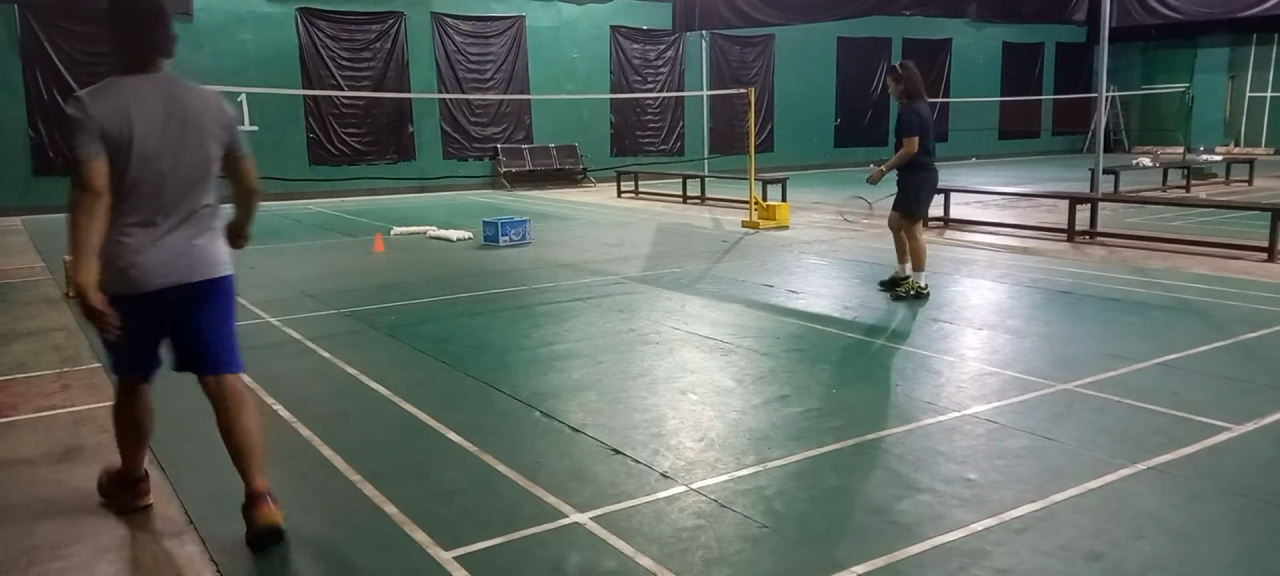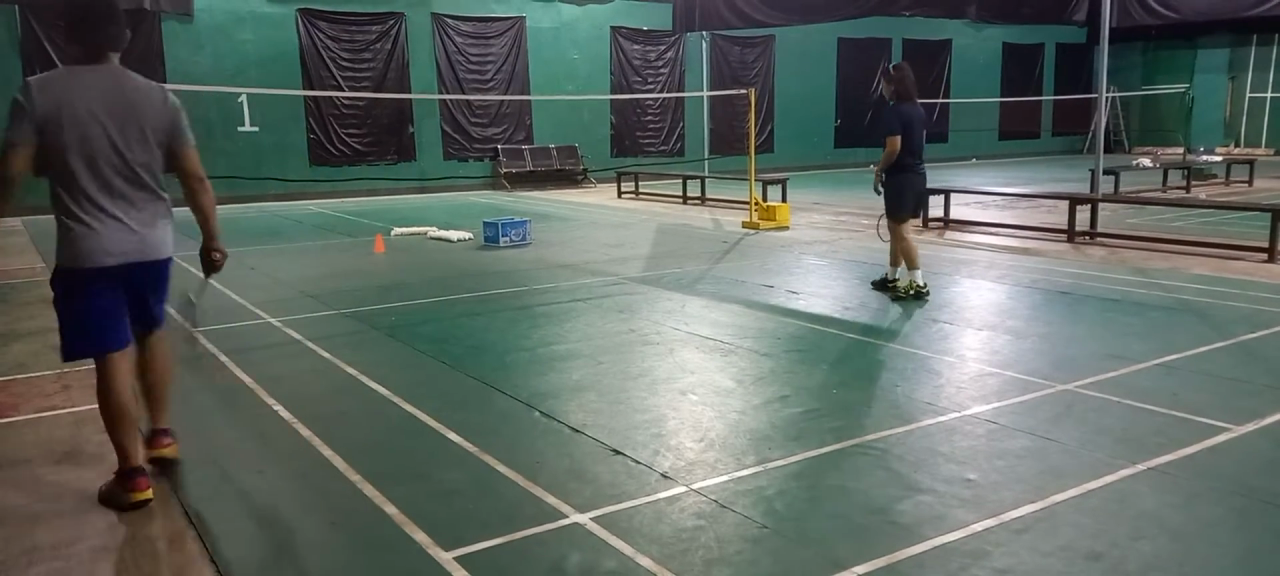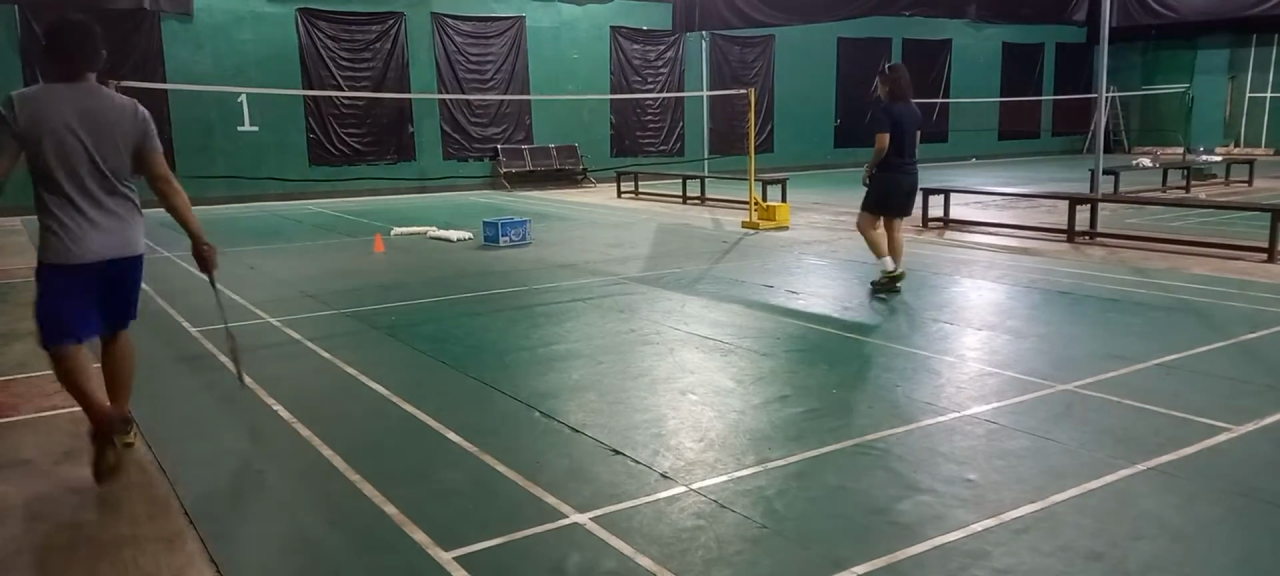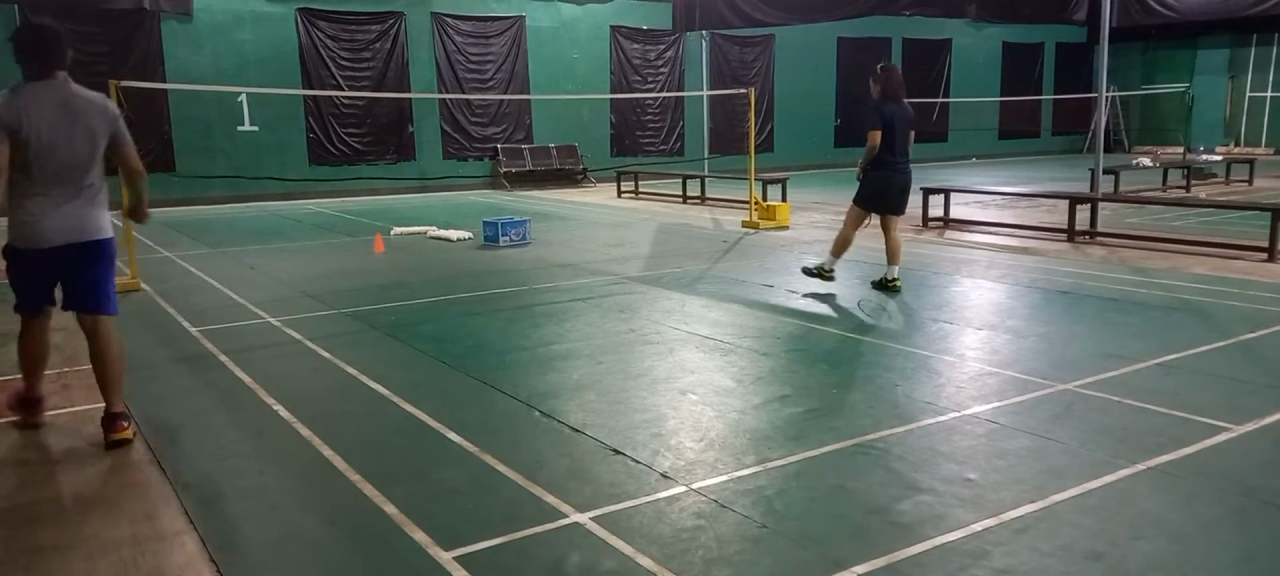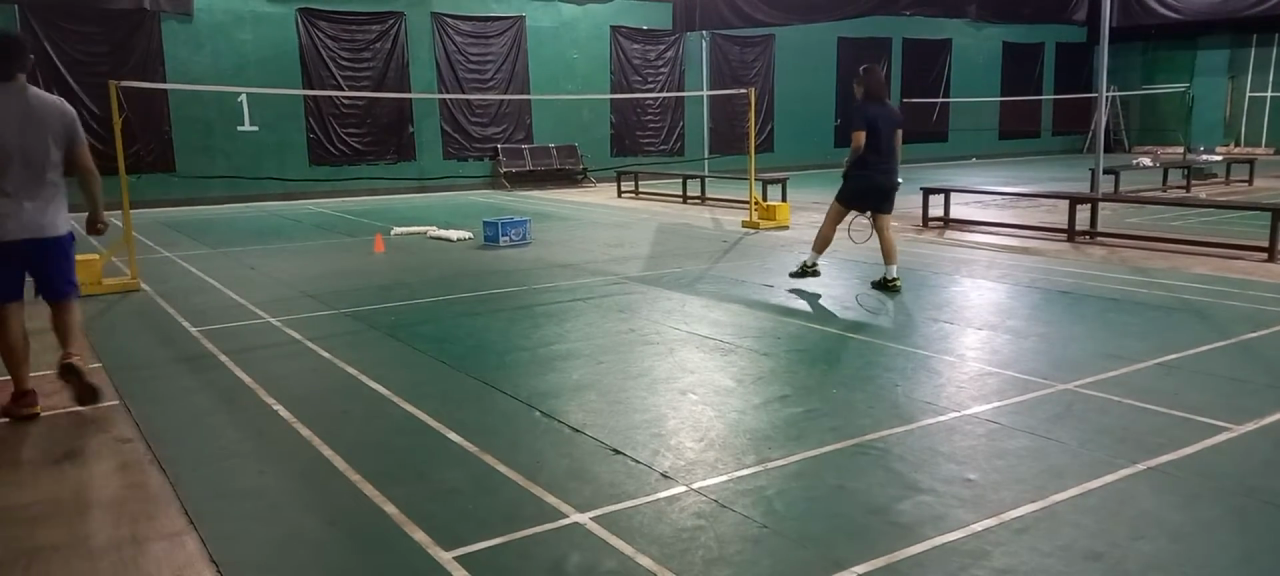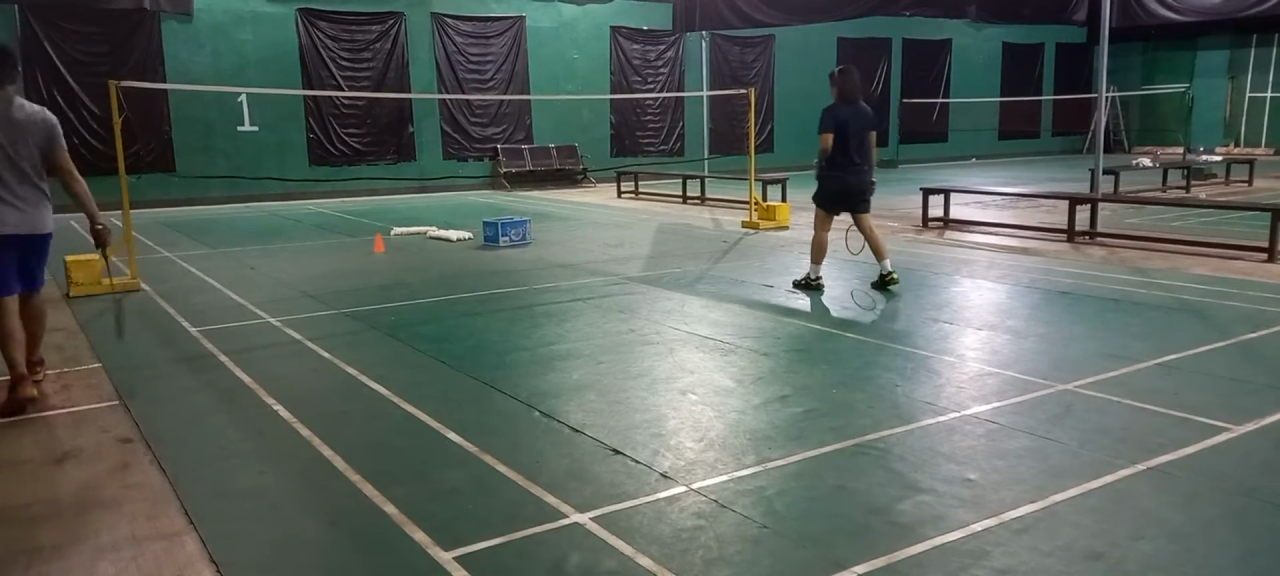
dt=0.3s
person 1, frame 1
left shoulder: (93, 106)
right shoulder: (213, 106)
left elbow: (93, 195)
right elbow: (249, 187)
left wrist: (84, 283)
right wrist: (239, 228)
left hip: (130, 275)
right hip: (204, 270)
left knee: (133, 381)
right knee: (224, 381)
left ankle: (132, 480)
right ankle: (260, 500)
person 1, frame 2
right shoulder: (160, 98)
right elbow: (195, 178)
right wrist: (211, 239)
left hip: (87, 254)
right hip: (152, 247)
left knee: (112, 360)
right knee: (150, 336)
left ankle: (133, 473)
right ankle: (160, 432)
person 1, frame 3
right shoulder: (130, 111)
right elbow: (164, 182)
right wrist: (197, 239)
left hip: (64, 252)
right hip: (123, 247)
left knee: (65, 346)
right knee: (115, 335)
left ankle: (103, 412)
right ankle: (119, 421)
person 1, frame 4
right shoulder: (101, 107)
right elbow: (133, 168)
right wrist: (139, 204)
right hip: (91, 233)
left knee: (35, 319)
right knee: (98, 323)
right ankle: (116, 416)
person 1, frame 5
right shoulder: (58, 108)
right elbow: (86, 169)
right wrist: (97, 212)
right hip: (51, 226)
right knee: (65, 300)
right ankle: (74, 359)
person 1, frame 6
right shoulder: (42, 118)
right elbow: (68, 175)
right wrist: (96, 220)
right hip: (35, 225)
right knee: (31, 294)
right ankle: (32, 364)
person 2, frame 1
left shoulder: (908, 111)
right shoulder: (920, 107)
left elbow: (910, 148)
left wrist: (883, 170)
left hip: (917, 177)
right hip: (919, 175)
left knee: (911, 229)
right knee: (895, 223)
left ankle: (919, 285)
right ankle: (901, 275)
person 2, frame 2
left shoulder: (895, 111)
right shoulder: (917, 109)
left elbow: (893, 148)
left wrist: (878, 172)
left hip: (901, 178)
right hip: (916, 175)
left knee: (900, 231)
right knee: (896, 229)
left ankle: (918, 284)
right ankle: (892, 278)
person 2, frame 3
left shoulder: (885, 110)
right shoulder: (913, 110)
left elbow: (882, 146)
right elbow: (914, 143)
left wrist: (868, 168)
left hip: (888, 176)
right hip: (909, 175)
left knee: (866, 225)
right knee: (894, 227)
left ankle: (890, 269)
right ankle: (894, 277)
person 2, frame 4
left shoulder: (878, 109)
right shoulder: (907, 110)
left elbow: (874, 144)
right elbow: (909, 143)
left wrist: (863, 165)
left hip: (881, 175)
right hip: (903, 176)
left knee: (851, 224)
right knee: (891, 228)
left ankle: (827, 268)
right ankle: (892, 278)
person 2, frame 5
left shoulder: (861, 110)
right shoulder: (893, 111)
left elbow: (858, 144)
right elbow: (897, 145)
left wrist: (849, 162)
right wrist: (895, 173)
left hip: (863, 175)
right hip: (887, 176)
left knee: (831, 221)
right knee: (883, 228)
left ankle: (810, 265)
right ankle: (891, 277)
person 2, frame 6
left shoulder: (831, 112)
right shoulder: (866, 112)
left elbow: (826, 146)
right elbow: (871, 146)
left wrist: (819, 163)
right wrist: (870, 175)
left hip: (835, 178)
right hip: (859, 177)
left knee: (821, 228)
right knee: (866, 226)
left ankle: (814, 277)
right ankle: (887, 272)
